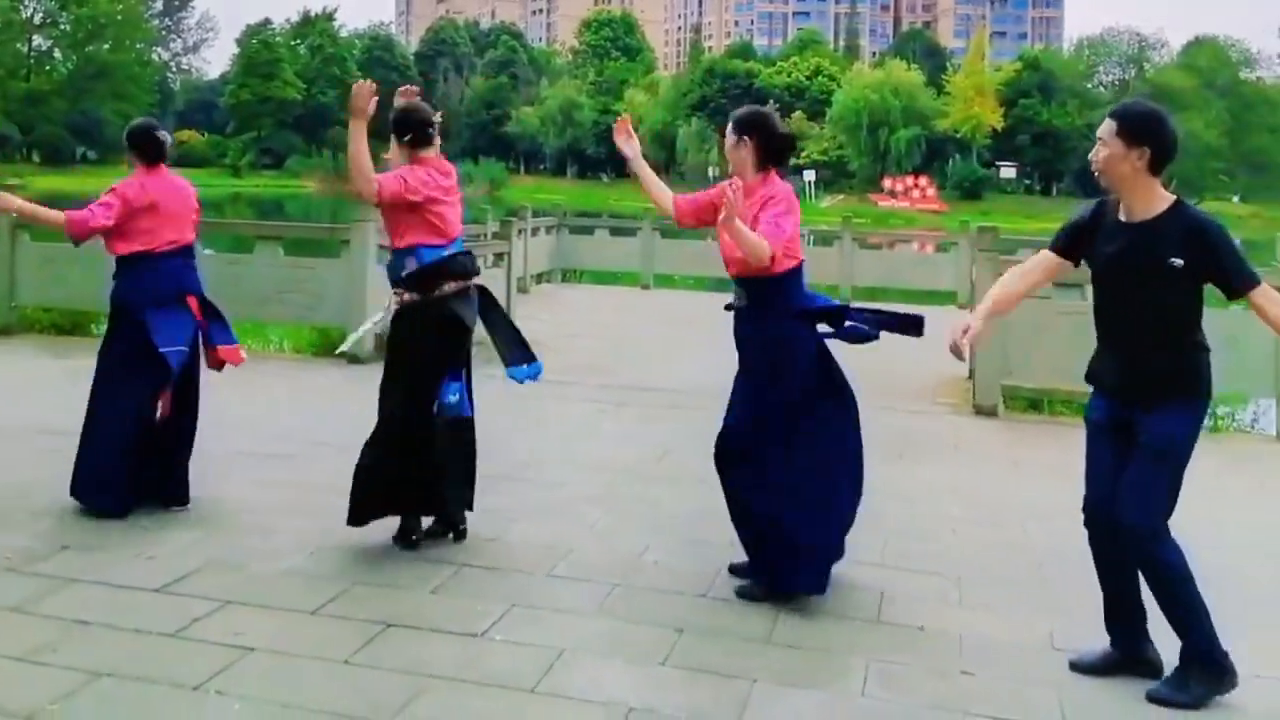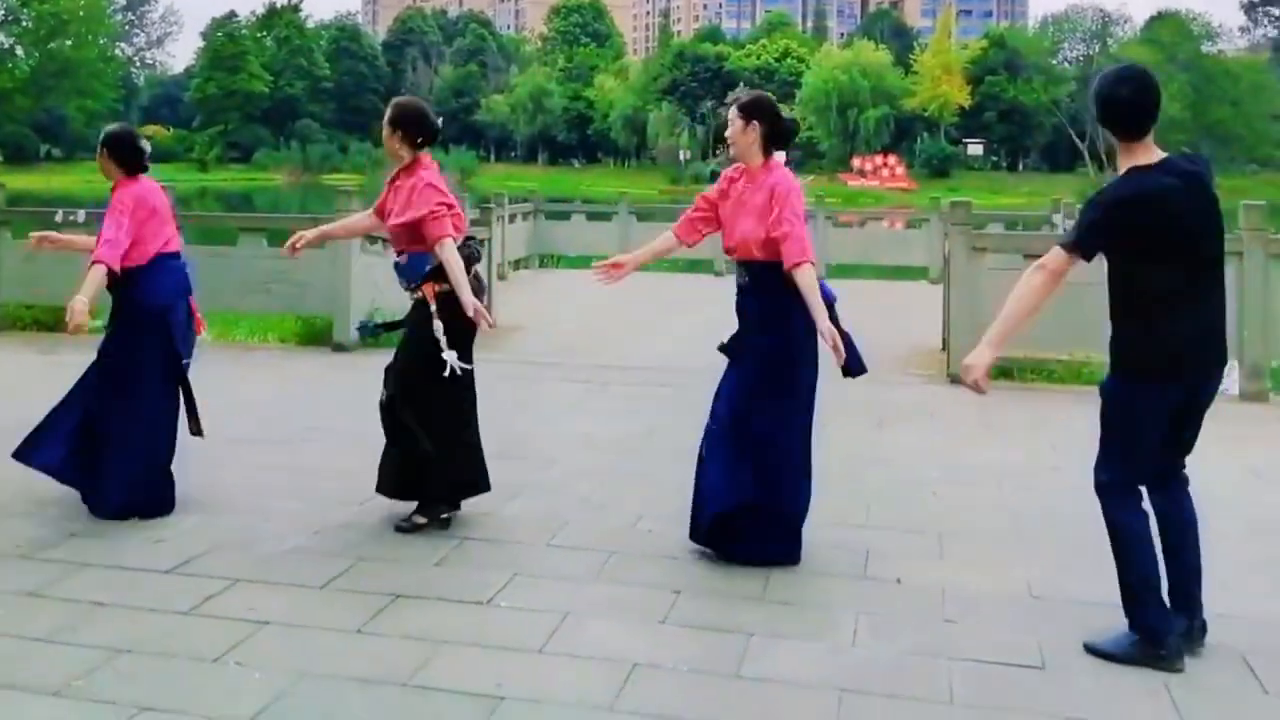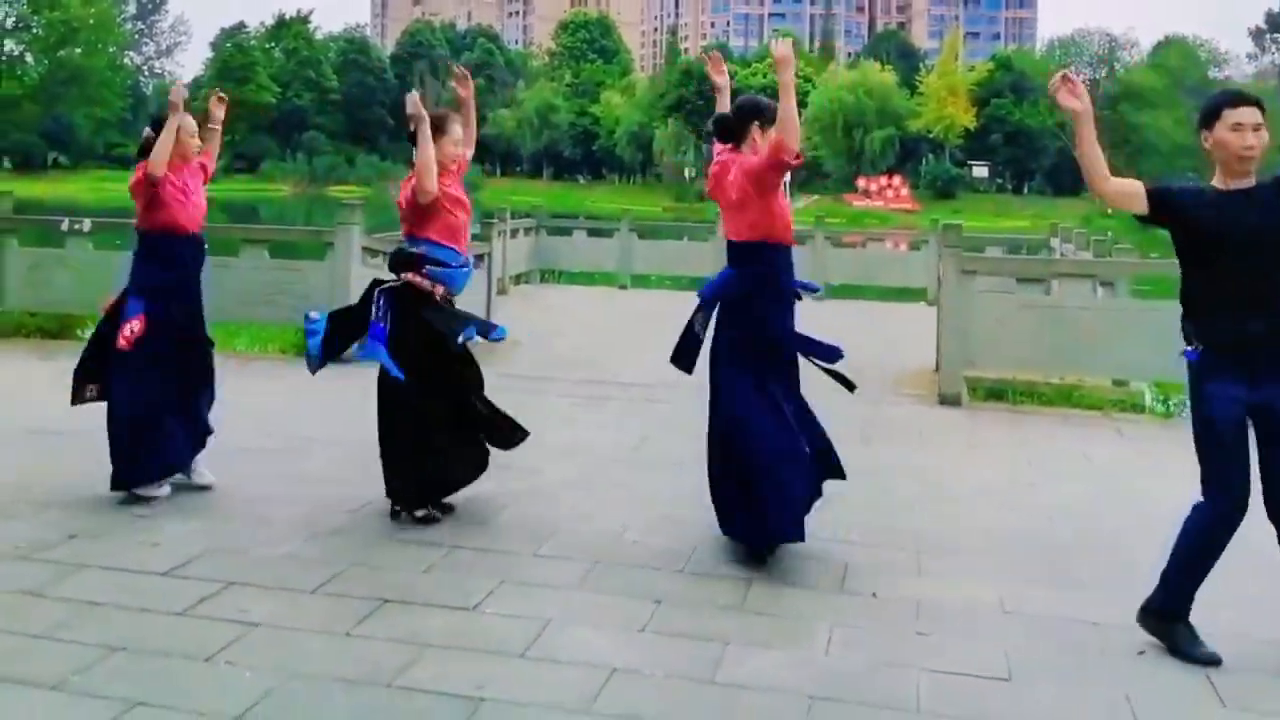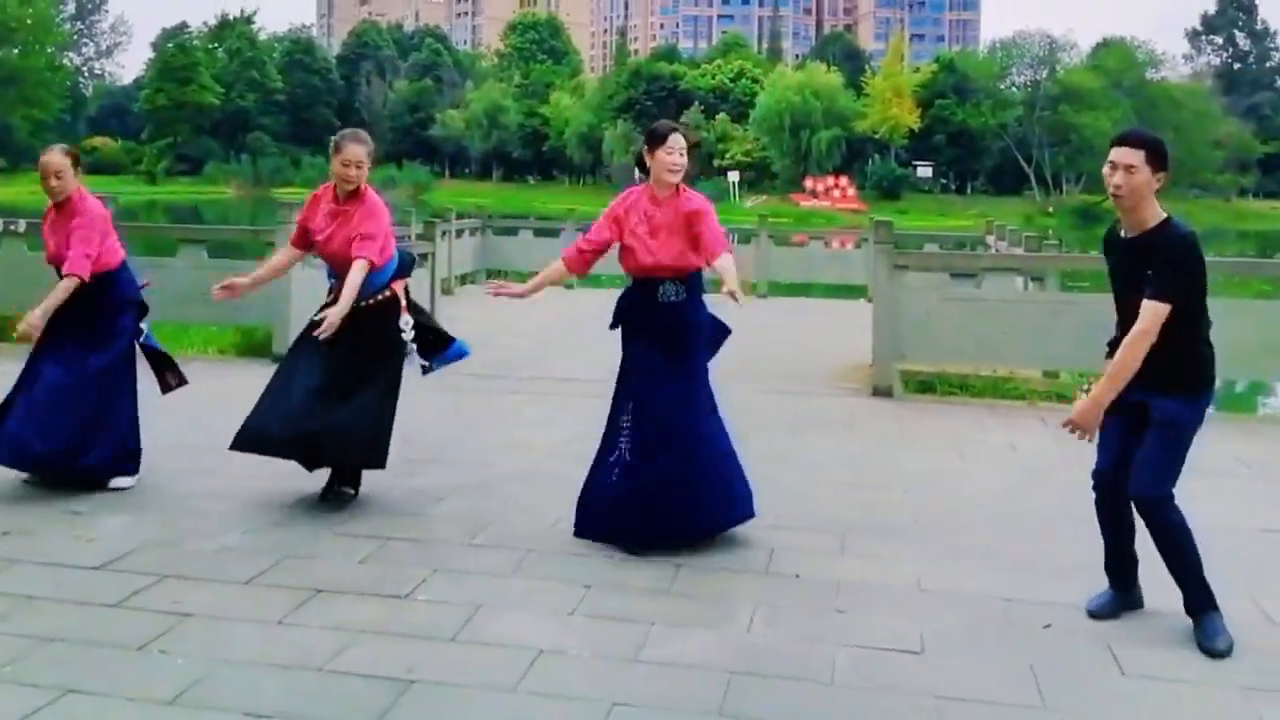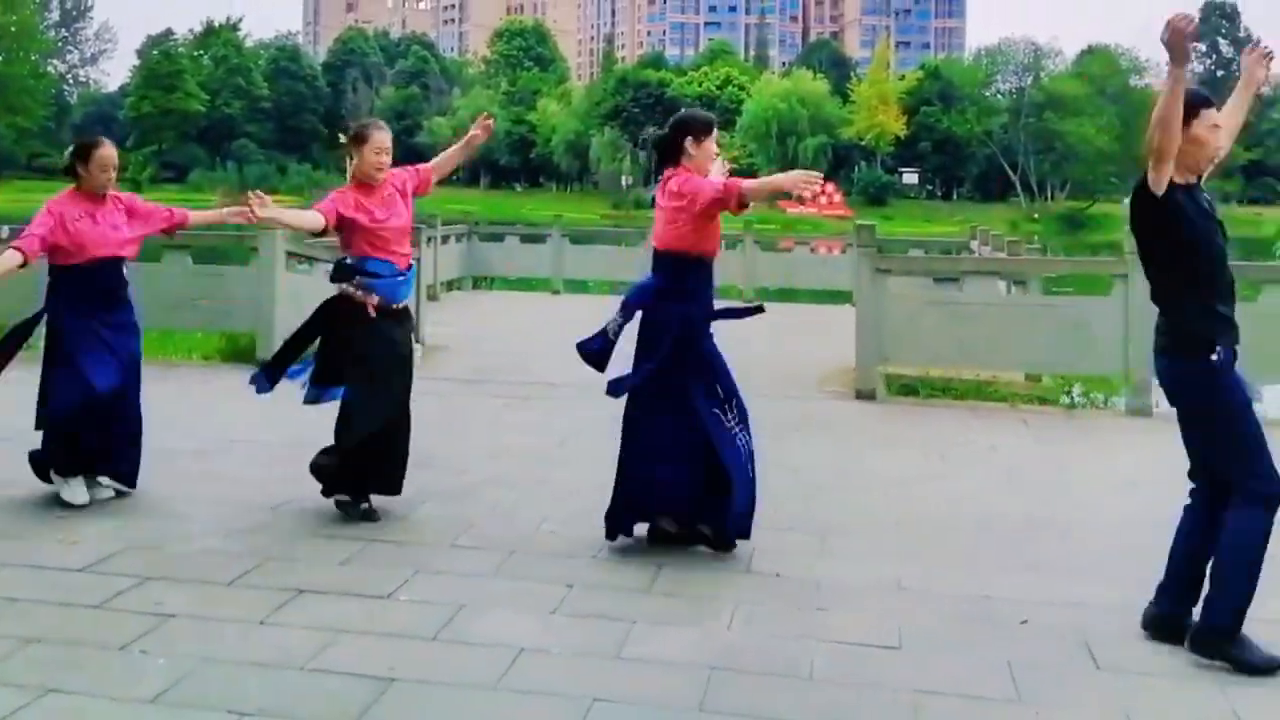
dt=0.7s
person 1, frame 1
left shoulder: (1196, 232)
right shoulder: (1096, 223)
right elbow: (1033, 272)
right wrist: (979, 317)
left hip: (1174, 401)
right hip: (1112, 393)
left knee: (1141, 524)
right knee: (1104, 514)
left ankle: (1208, 663)
right ankle: (1131, 644)
person 1, frame 2
left shoulder: (1119, 202)
right shoulder: (1195, 174)
left elbow: (1045, 273)
left wrist: (989, 347)
left hip: (1145, 365)
right hip: (1206, 358)
left knee: (1119, 483)
right knee: (1165, 474)
left ankle: (1156, 633)
right ankle: (1184, 611)
person 1, frame 3
right shoulder: (1188, 202)
right elbow: (1106, 185)
right wrist: (1083, 116)
right hip: (1220, 373)
right knee: (1225, 500)
right ankle: (1166, 612)
person 1, frame 4
left shoulder: (1178, 245)
right shoulder: (1114, 237)
left elbow: (1146, 331)
left wrist: (1095, 399)
left hip: (1180, 387)
right hip: (1128, 375)
left knee: (1149, 490)
right knee: (1108, 479)
left ankle: (1204, 609)
right ankle: (1123, 585)
person 1, frame 5
left shoulder: (1189, 191)
right shoulder: (1157, 197)
left elbow: (1218, 137)
right elbow: (1160, 142)
right wrist: (1177, 64)
left hip: (1201, 358)
right hip: (1197, 359)
left knee: (1217, 487)
left ankle: (1170, 612)
right ankle: (1220, 629)
person 2, frame 1
left shoulder: (779, 198)
right shoulder: (741, 190)
left elbow: (764, 255)
right elbow: (680, 207)
left wrist: (732, 222)
right wrist: (635, 159)
left hip: (776, 329)
right hip: (773, 326)
left knee: (762, 447)
right knee: (769, 445)
left ankle: (786, 571)
right ankle: (788, 561)
person 2, frame 2
left shoulder: (783, 187)
right shoulder: (731, 182)
left elbow: (800, 259)
right elbow: (687, 229)
left wrist: (822, 320)
right wrist: (633, 260)
left hip: (784, 320)
right hip: (754, 316)
left knee: (770, 428)
right knee: (736, 421)
left ankle: (772, 540)
right ankle: (738, 528)
person 2, frame 3
left shoulder: (726, 167)
right shoulder: (757, 171)
left elbow: (724, 137)
right elbow: (788, 147)
left wrist: (723, 89)
right wrist: (786, 75)
left hip: (738, 297)
right hip: (760, 300)
left knee: (746, 405)
right knee: (764, 410)
left ankle: (755, 520)
right ankle: (765, 523)
person 2, frame 4
left shoulder: (696, 205)
right shoulder: (624, 206)
left elbow: (719, 250)
right elbow: (580, 256)
left wrist: (731, 280)
right wrist: (527, 288)
left hip: (684, 322)
right hip: (643, 325)
left knee: (687, 419)
right knee: (640, 417)
left ankle: (687, 515)
right ankle: (624, 518)
person 2, frame 5
left shoulder: (678, 183)
right shoulder: (691, 186)
right elbow: (735, 190)
left wrist: (715, 170)
right wrist: (783, 181)
left hip: (670, 308)
right hip: (679, 314)
left knee: (666, 414)
right knee: (716, 414)
left ankle: (666, 516)
right ankle: (706, 519)
person 3, frame 1
left shoulder: (411, 178)
right shoulder: (441, 170)
left elbow: (367, 188)
left wrist: (359, 121)
right wrist: (407, 113)
left hip: (426, 306)
right hip: (455, 297)
left knee: (402, 412)
right knee: (447, 407)
left ankle: (413, 516)
right ankle: (449, 513)
person 3, frame 2
left shoulder: (424, 186)
right shoulder: (407, 177)
left elbow: (444, 246)
right elbow: (372, 217)
left wrist: (466, 296)
right wrist: (316, 234)
left hip: (442, 300)
right hip: (433, 299)
left knee: (433, 397)
right knee: (414, 393)
left ankle: (438, 500)
right ankle: (440, 492)
person 3, frame 3
left shoulder: (446, 175)
right shoulder: (422, 187)
left elbow: (467, 150)
right elbow: (429, 189)
left wrist: (468, 101)
right wrist: (424, 122)
left hip: (426, 298)
right hip: (420, 297)
left knee: (437, 389)
right knee: (436, 391)
left ankle: (420, 491)
right ankle: (415, 497)
person 3, frame 4
left shoulder: (372, 208)
right shoulder: (317, 201)
left elbow: (360, 266)
right elbow: (295, 250)
left wrist: (340, 309)
right wrist: (249, 281)
left hip: (381, 307)
right hip: (342, 300)
left knee: (365, 393)
right knee: (316, 382)
left ankle: (348, 475)
right ankle: (336, 471)
person 3, frame 5
left shoulder: (400, 182)
right shoulder: (344, 199)
left elbow: (433, 168)
right elbow: (314, 219)
left wrist: (472, 140)
right wrist: (274, 213)
left hip: (394, 312)
right hip: (364, 313)
left knee: (389, 401)
right knee: (374, 399)
left ankle: (354, 485)
right ankle: (346, 484)
person 4, frame 1
left shoulder: (129, 191)
right shoulder: (183, 190)
left elbow: (82, 224)
left hip: (140, 296)
right hip: (182, 295)
left knee: (123, 391)
right knee: (175, 392)
left ankle: (109, 492)
right ankle: (166, 490)
person 4, frame 2
left shoulder: (126, 198)
right shoulder: (147, 190)
left elbow: (109, 250)
left wrist: (84, 296)
right wrist: (62, 241)
left hip: (149, 303)
right hip: (164, 297)
left knee: (145, 397)
right knee: (122, 388)
left ankle: (134, 493)
right ankle: (122, 485)
person 4, frame 3
left shoulder: (186, 173)
right shoulder: (151, 177)
left elbow: (207, 160)
right elbow: (153, 171)
left wrist: (215, 121)
right wrist: (174, 116)
left hip: (181, 288)
right hip: (156, 287)
left knee: (189, 373)
right knee: (145, 374)
left ankle: (180, 457)
right ankle: (139, 473)
person 4, frame 4
left shoulder: (88, 213)
right shoulder: (56, 209)
left elbow: (76, 272)
left wrist: (41, 311)
right wrist: (44, 310)
left hip: (111, 302)
right hip: (80, 303)
left knee: (105, 384)
right knee: (54, 376)
left ankle: (122, 465)
right ankle: (53, 458)
person 4, frame 5
left shoulder: (127, 205)
right shoulder: (58, 209)
left elbow: (172, 217)
left wrist: (223, 215)
left hip: (116, 312)
right hip: (74, 314)
left knee: (121, 393)
right knee: (89, 389)
left ankle: (100, 468)
right ankle: (66, 469)
